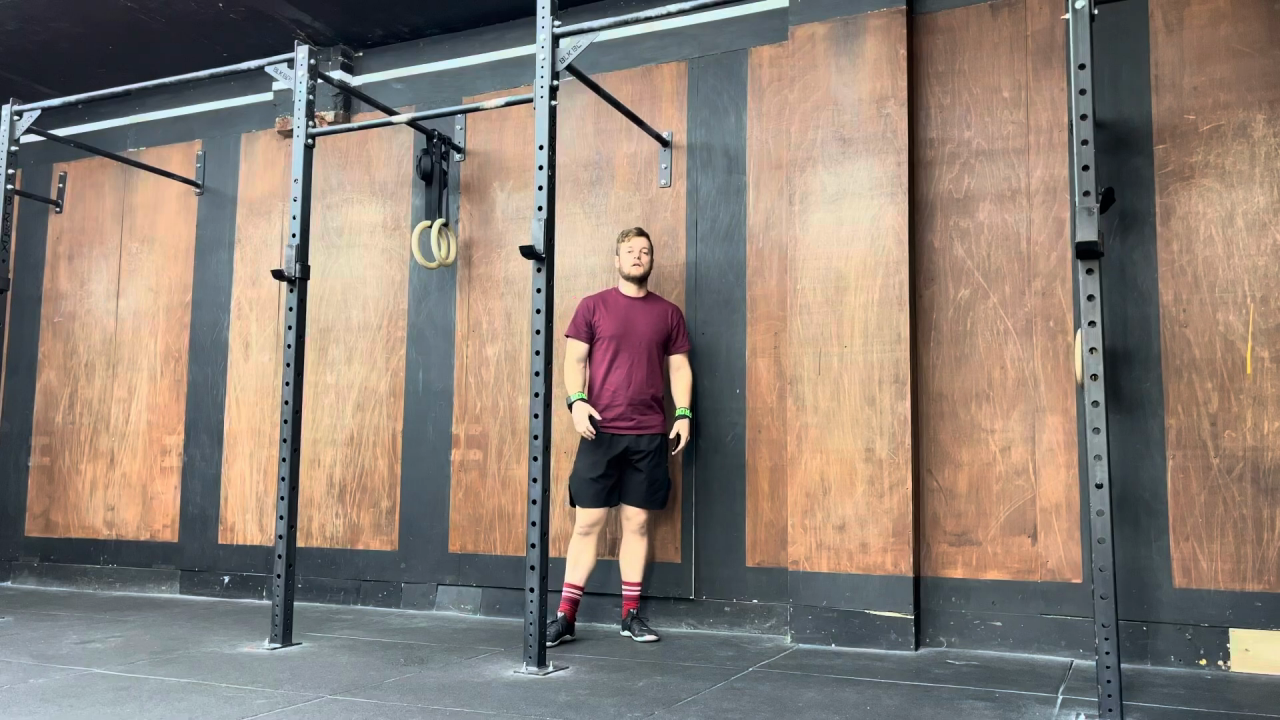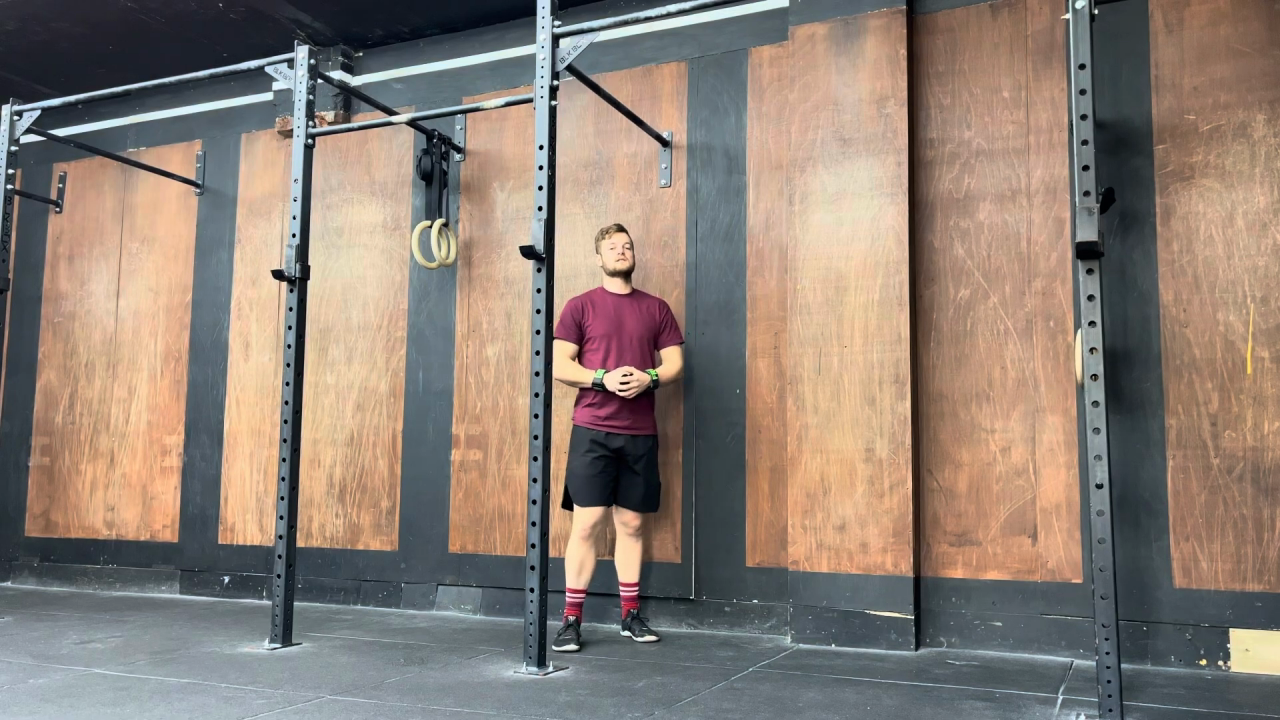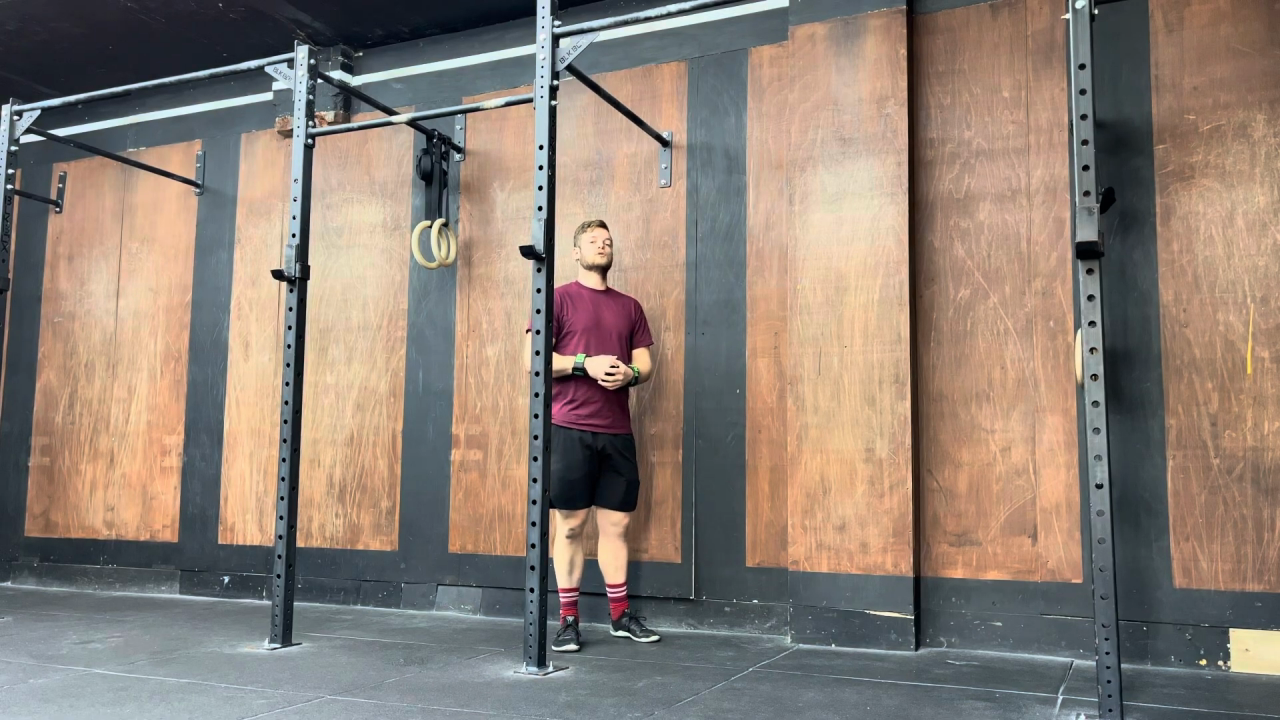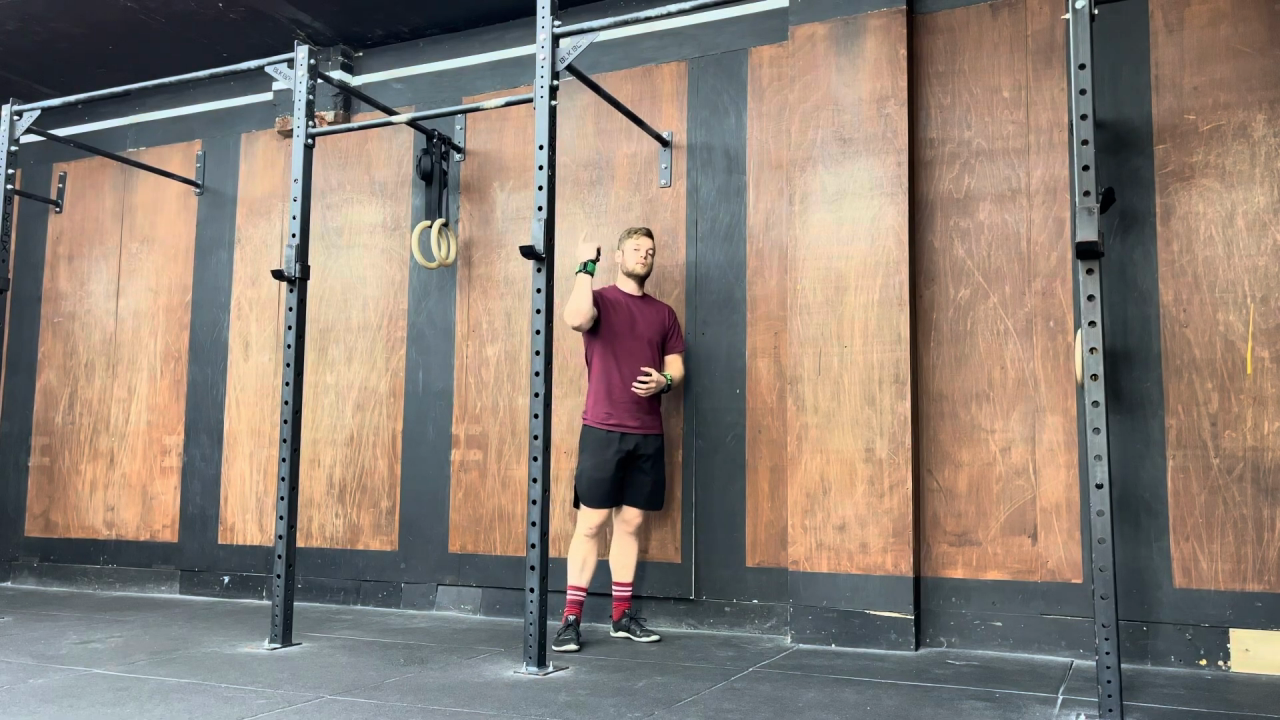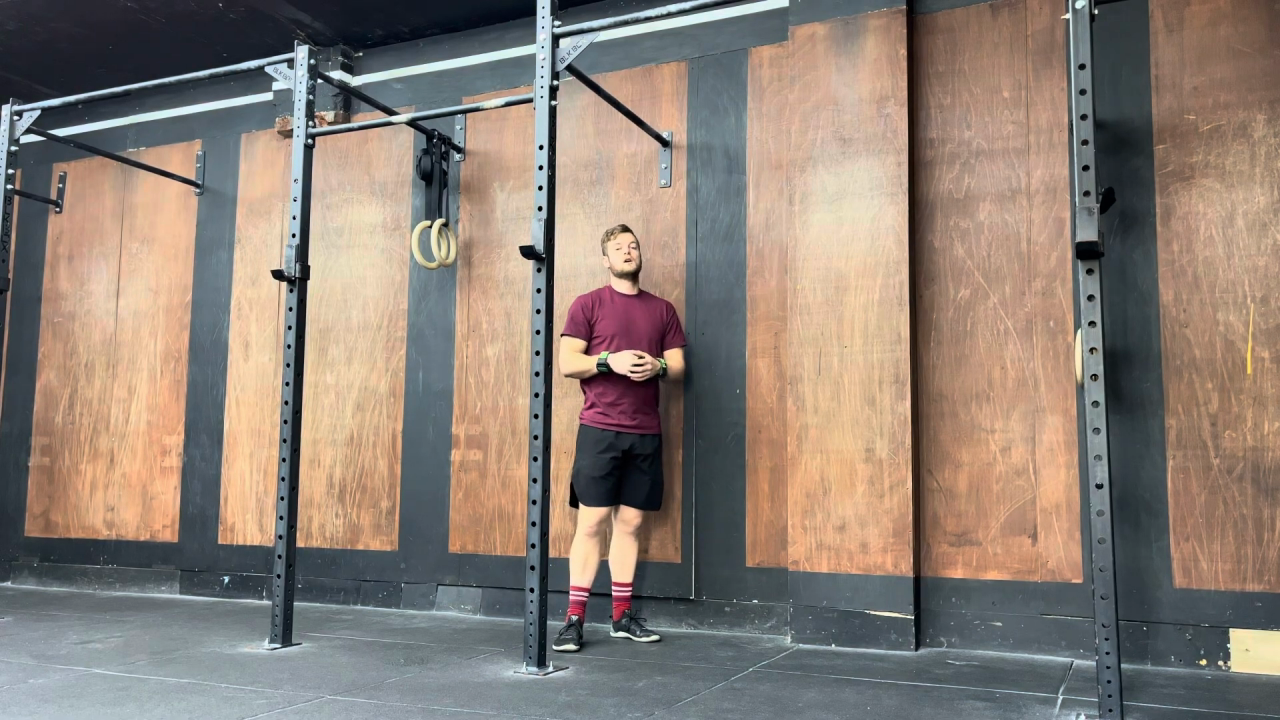
dt=1s
person 1, frame 1
left shoulder: (668, 312)
right shoulder: (593, 306)
left elbow: (679, 368)
right elbow: (574, 361)
left wrist: (683, 414)
right wrist: (577, 401)
left hip: (650, 434)
right hip: (601, 432)
left knee: (637, 523)
right knee: (587, 523)
left ankle: (631, 614)
right ankle: (565, 615)
person 1, frame 2
left shoulder: (656, 308)
right shoulder: (580, 306)
left elbow: (675, 363)
right elbow: (559, 365)
left wrist: (649, 378)
right wrist: (601, 378)
left hip: (640, 433)
right hip: (592, 431)
left knee: (631, 524)
right knee: (586, 524)
left ankle: (631, 614)
right ankle: (571, 619)
person 1, frame 3
left shoulder: (630, 306)
right shoulder: (560, 298)
left elbow: (646, 363)
right elbow: (535, 358)
left wrist: (630, 373)
right wrist: (586, 364)
left hip: (618, 431)
right hip: (571, 429)
left knee: (616, 524)
right knee: (570, 524)
left ankle: (621, 614)
right ankle: (568, 619)
person 1, frame 4
left shoulder: (664, 313)
right shoulder: (599, 299)
left elbow: (677, 367)
right elbow: (575, 319)
left wrist: (664, 381)
right wrist: (586, 267)
left hip: (648, 434)
right hip: (603, 429)
left knee: (630, 523)
right knee: (591, 523)
left ankle: (623, 615)
right ankle: (571, 618)
person 1, frame 5
left shoulder: (662, 309)
right shoulder: (588, 304)
left elbow: (678, 368)
right elbow: (567, 364)
left wrist: (659, 368)
right wrist: (607, 360)
left hip: (645, 433)
right hip: (600, 430)
left knee: (629, 523)
right knee: (592, 523)
left ankle: (622, 615)
right ankle: (574, 619)
